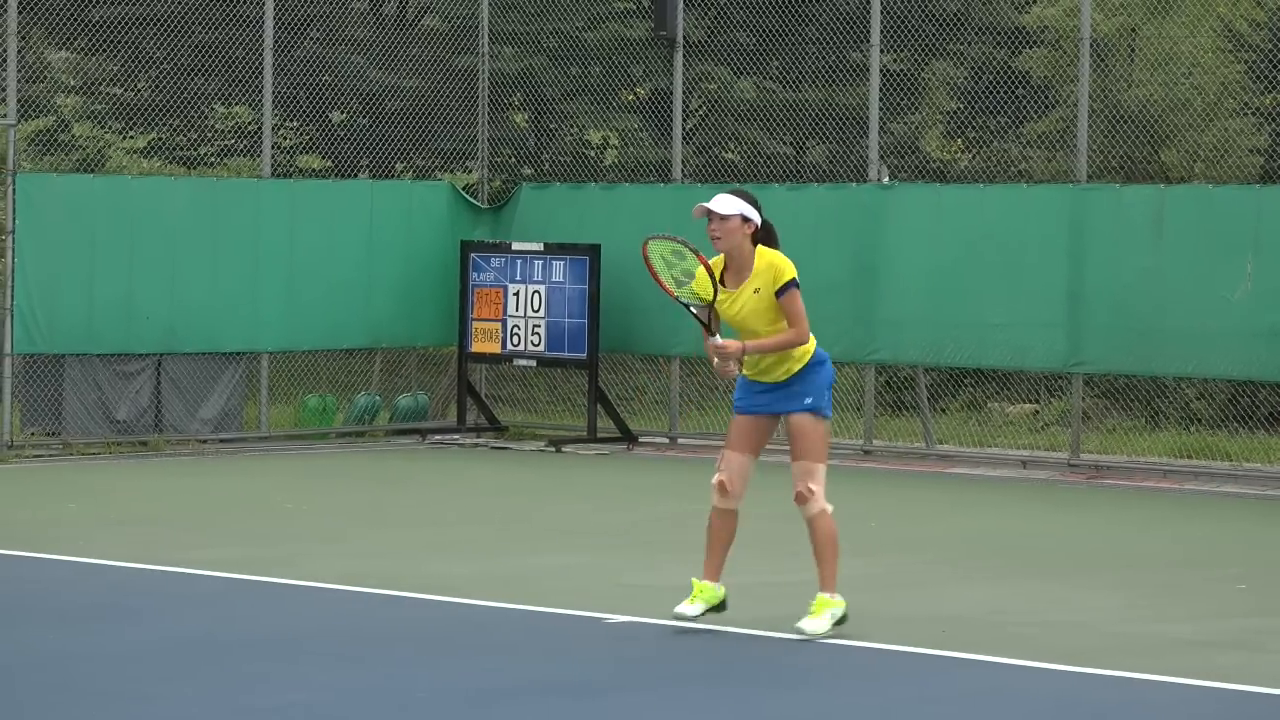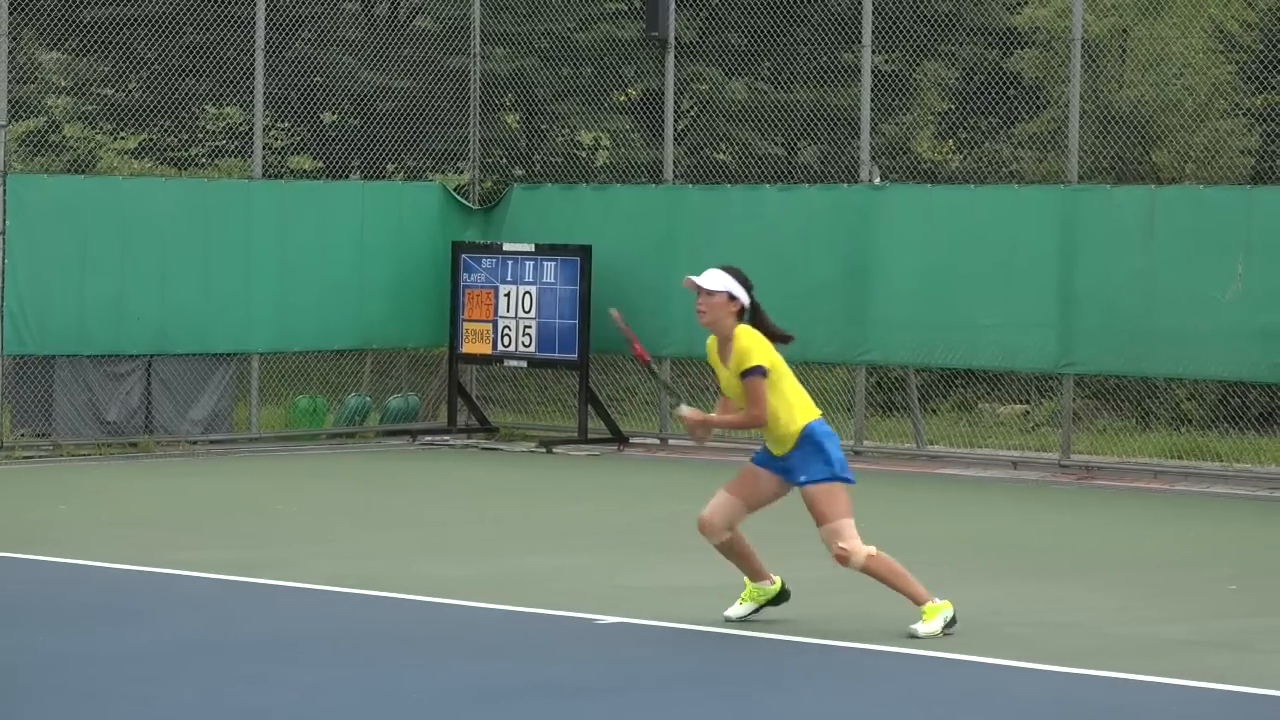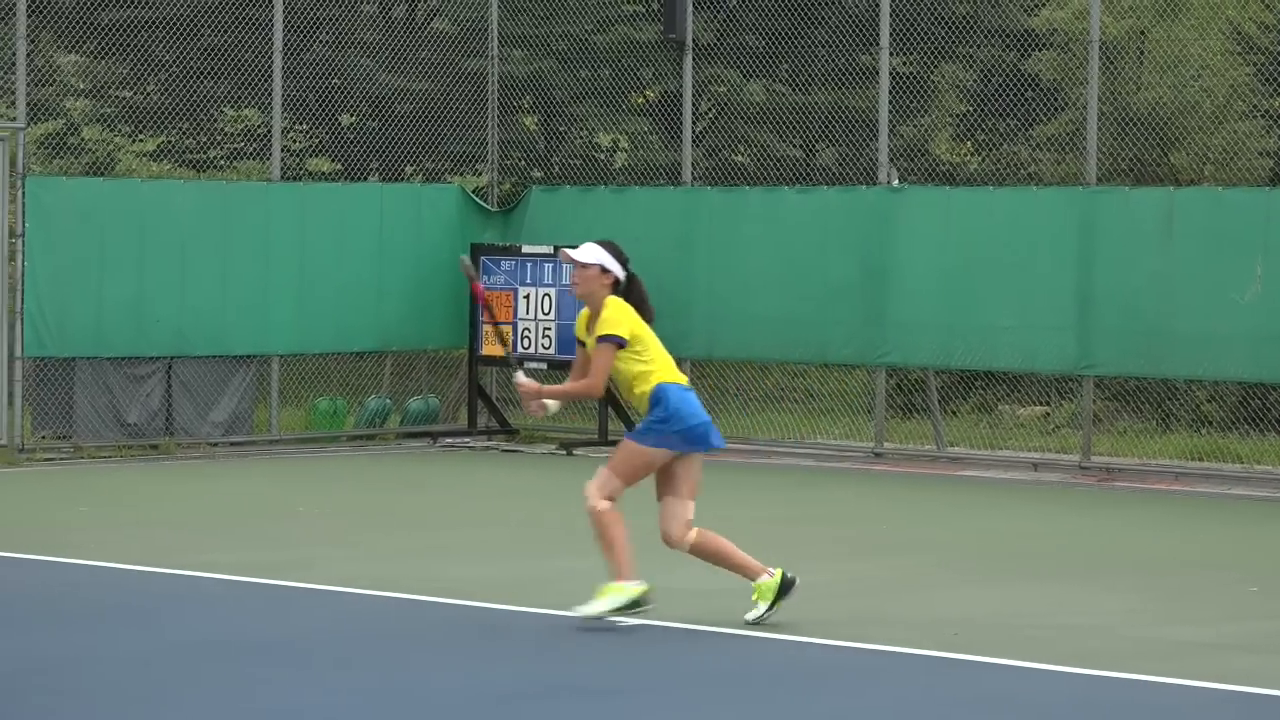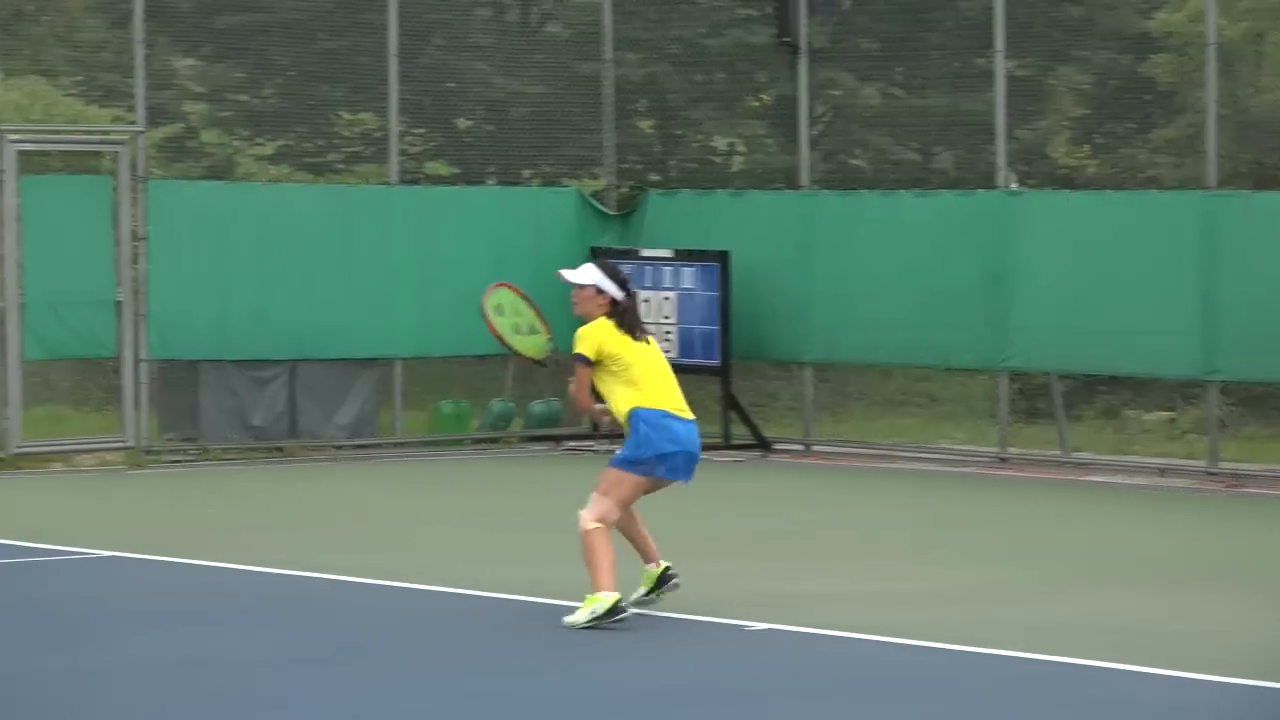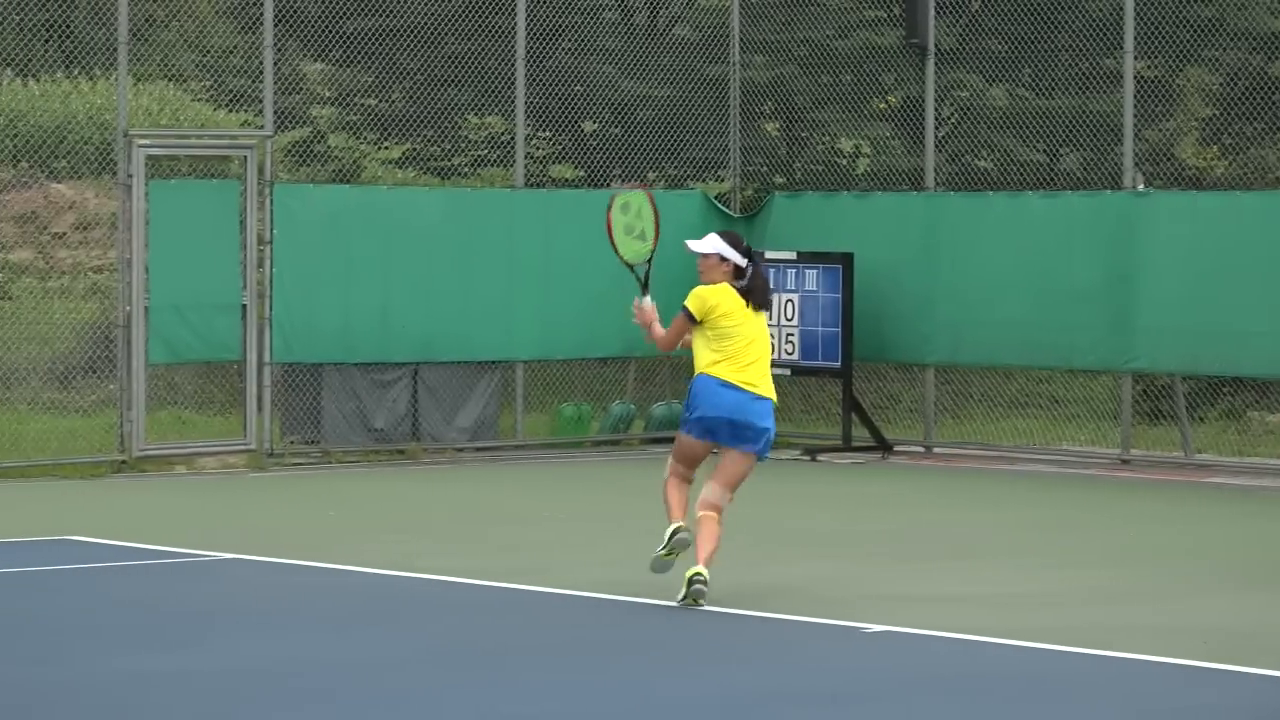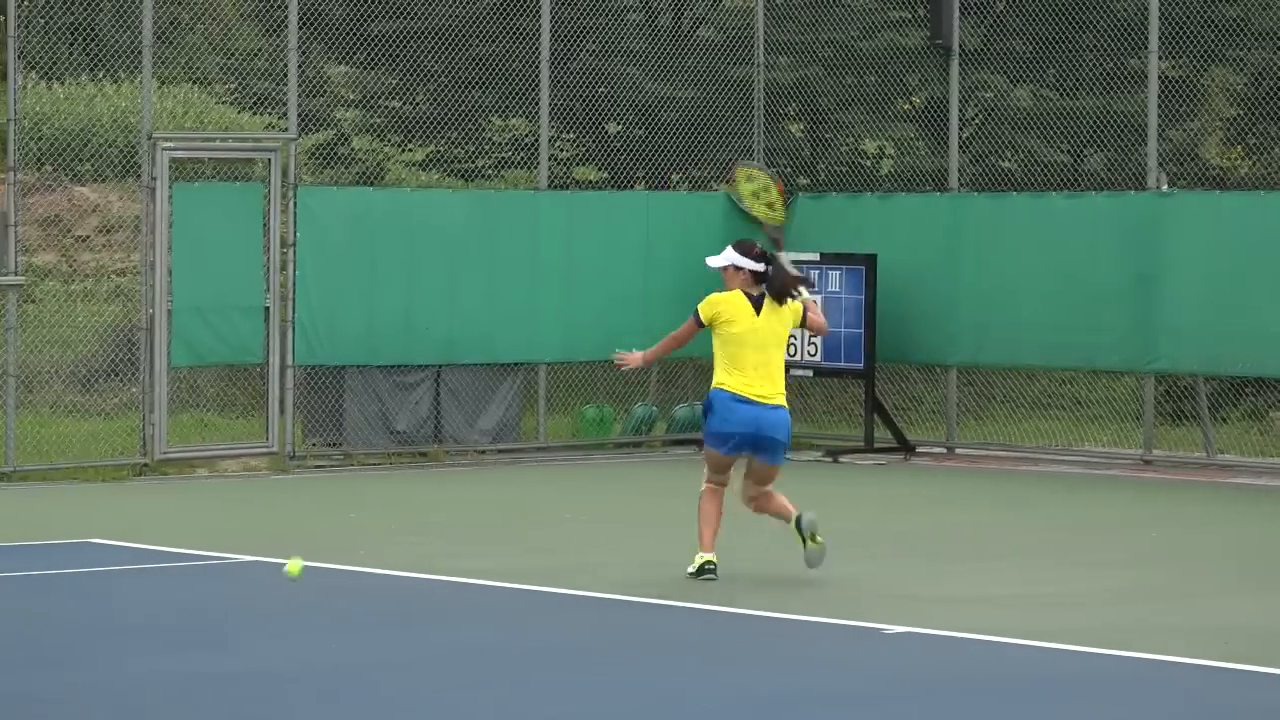
dt=0.3s
person 1, frame 1
left shoulder: (776, 265)
right shoulder: (711, 273)
left elbow: (800, 333)
right elbow: (708, 334)
left wrist: (744, 348)
right wrist: (726, 356)
left hip: (803, 378)
right hip: (754, 385)
left knee: (808, 493)
right knee: (726, 486)
left ankle: (829, 598)
right ankle: (710, 590)
person 1, frame 2
left shoulder: (748, 346)
right shoulder: (715, 347)
left elbow: (756, 415)
right elbow: (729, 400)
left wrist: (704, 419)
right wrist: (706, 420)
left hip: (809, 445)
right hip: (778, 450)
left knee: (846, 549)
right knee: (711, 522)
left ankle: (935, 606)
right ankle: (765, 586)
person 1, frame 3
left shoulder: (613, 315)
right shoulder: (587, 321)
left elbow: (594, 386)
right elbow: (577, 378)
left wrist: (539, 391)
right wrist: (543, 395)
left hip: (673, 411)
right hip: (680, 417)
left knee: (598, 494)
right knee: (676, 532)
left ankle: (627, 585)
right ankle: (769, 580)
person 1, frame 4
left shoulder: (590, 333)
right shoulder: (635, 334)
left elbow: (582, 401)
left wrist: (596, 411)
right wrist: (607, 411)
left hip: (655, 432)
right hip: (684, 434)
left knee: (593, 518)
right knee: (610, 501)
left ankle: (605, 598)
right ankle: (657, 569)
person 1, frame 5
left shoulder: (704, 296)
right shoulder: (754, 304)
left elbow: (666, 344)
left wrist: (650, 322)
right wrist: (674, 328)
left hip: (715, 399)
right hip: (757, 412)
left knee: (677, 472)
right knee: (710, 505)
left ankle: (677, 528)
right ankle: (699, 573)
person 1, frame 6
left shoulder: (718, 302)
right shoulder: (785, 306)
left elbow: (677, 340)
right elbow: (821, 328)
left wrist: (642, 359)
right wrist: (803, 292)
left hip: (729, 409)
right hip: (773, 418)
left knee: (714, 484)
right knee: (757, 496)
left ankle: (706, 558)
right ankle: (798, 520)
